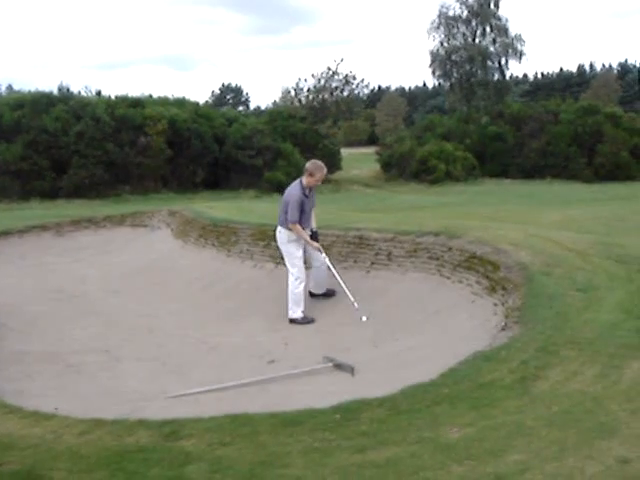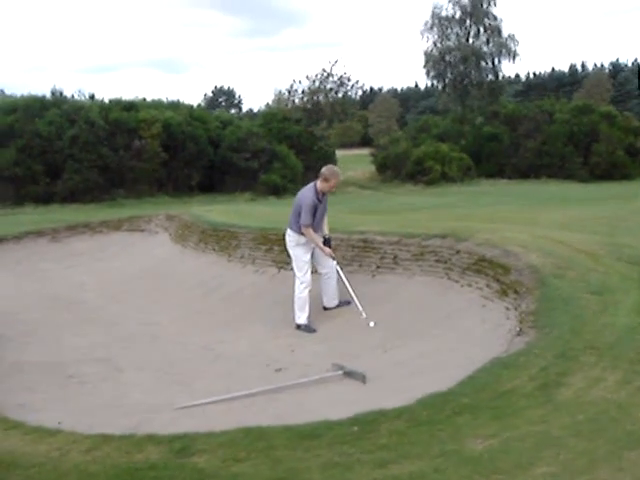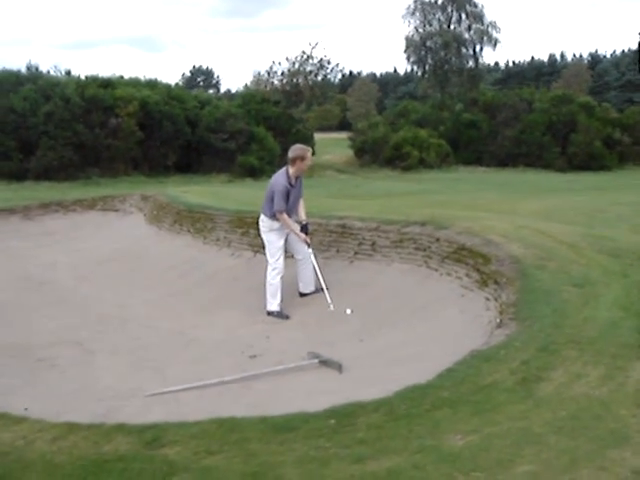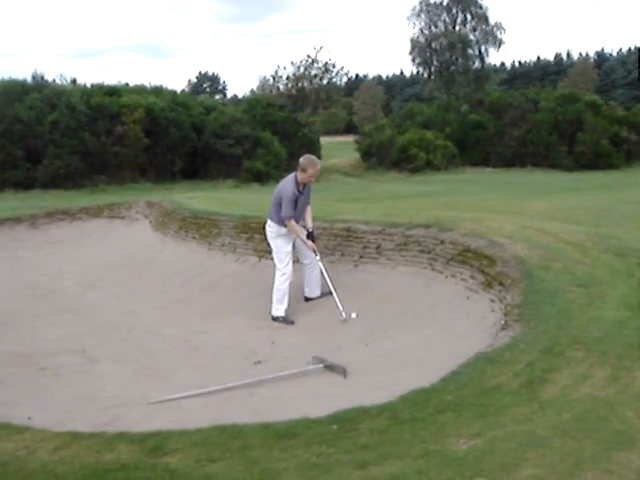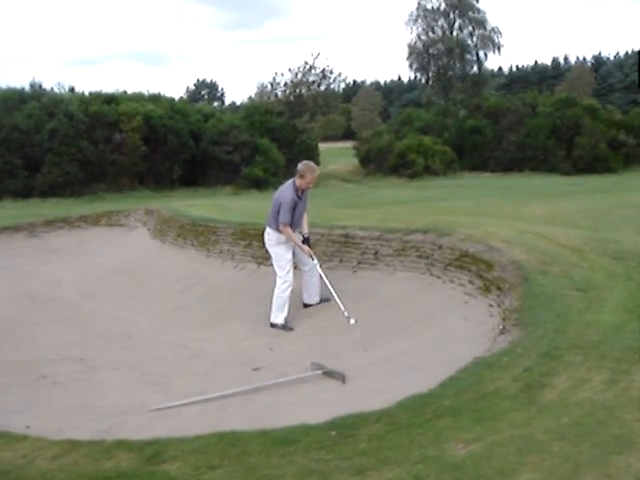
dt=1s
person 1, frame 1
left shoulder: (310, 188)
right shoulder: (295, 194)
right elbow: (292, 224)
left wrist: (314, 229)
right wrist: (310, 242)
left hip: (303, 232)
right hip: (289, 236)
left knee: (320, 262)
right knee: (298, 275)
left ankle: (317, 290)
right ankle: (295, 314)
person 1, frame 2
left shoulder: (323, 192)
right shoulder: (308, 198)
right elbow: (305, 228)
left wrist: (326, 235)
right wrist: (322, 248)
left hip: (314, 235)
right hip: (298, 239)
left knee: (329, 269)
right knee: (304, 279)
left ankle: (330, 302)
right ankle: (301, 320)
person 1, frame 3
left shoulder: (298, 177)
right shoulder: (280, 183)
left elbow: (299, 199)
right elbow: (280, 214)
left wrist: (304, 223)
right wrist: (298, 233)
left hip: (287, 221)
right hip: (272, 224)
left knee: (304, 254)
right knee: (277, 265)
left ankle: (307, 288)
right ankle: (273, 307)
person 1, frame 4
left shoulder: (306, 183)
right shoulder: (288, 190)
left elbow: (307, 206)
right elbow: (288, 221)
left wrist: (310, 230)
right wrist: (305, 241)
left hip: (294, 226)
right hip: (279, 230)
left knee: (312, 258)
right knee: (285, 271)
left ankle: (312, 293)
right ankle: (278, 312)
person 1, frame 5
left shoulder: (303, 189)
right shoulder: (287, 196)
left elbow: (303, 212)
right elbow: (283, 227)
left wrist: (306, 235)
right wrist: (300, 246)
left hip: (292, 234)
right hip: (277, 237)
left knee: (310, 265)
right knee: (286, 278)
left ankle: (311, 299)
right ankle: (277, 319)
